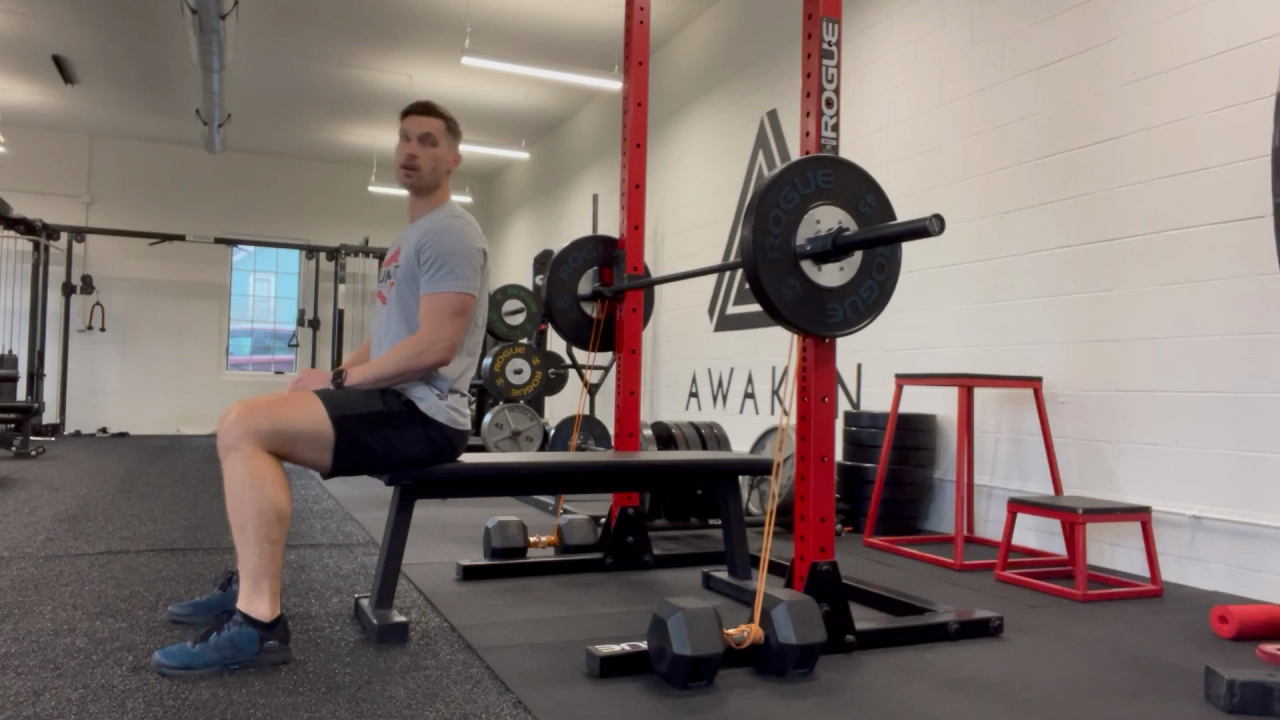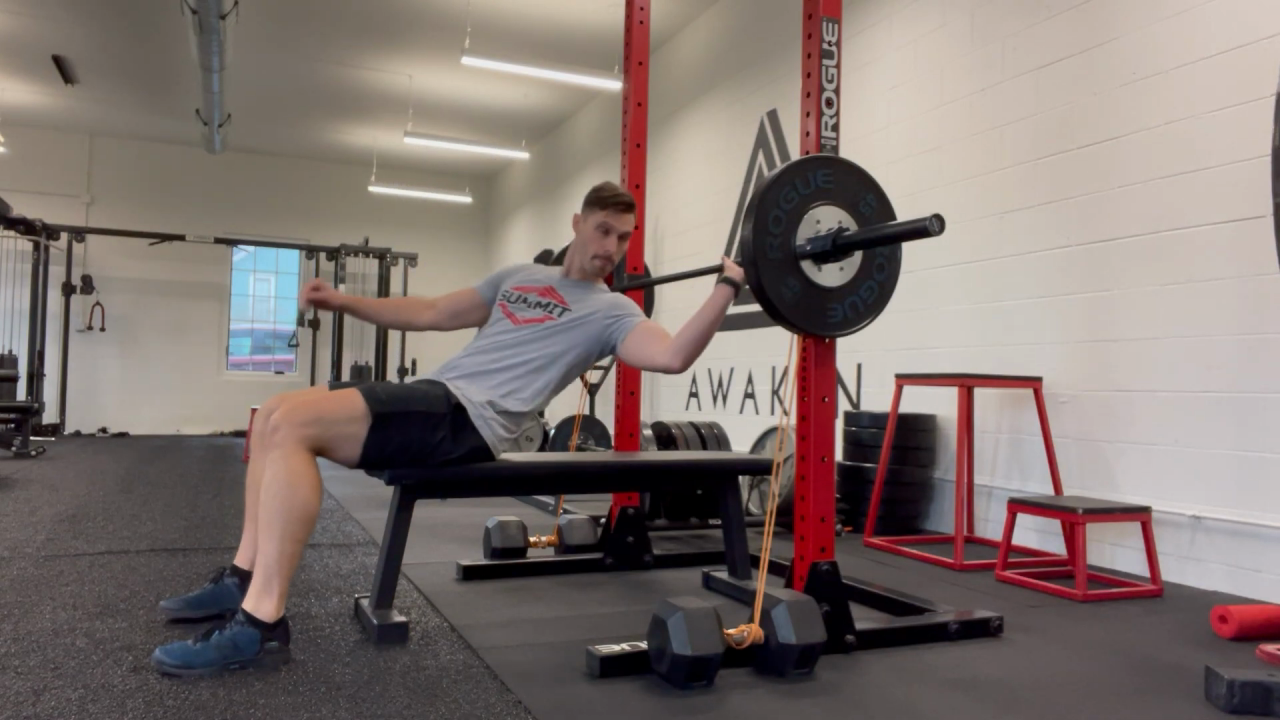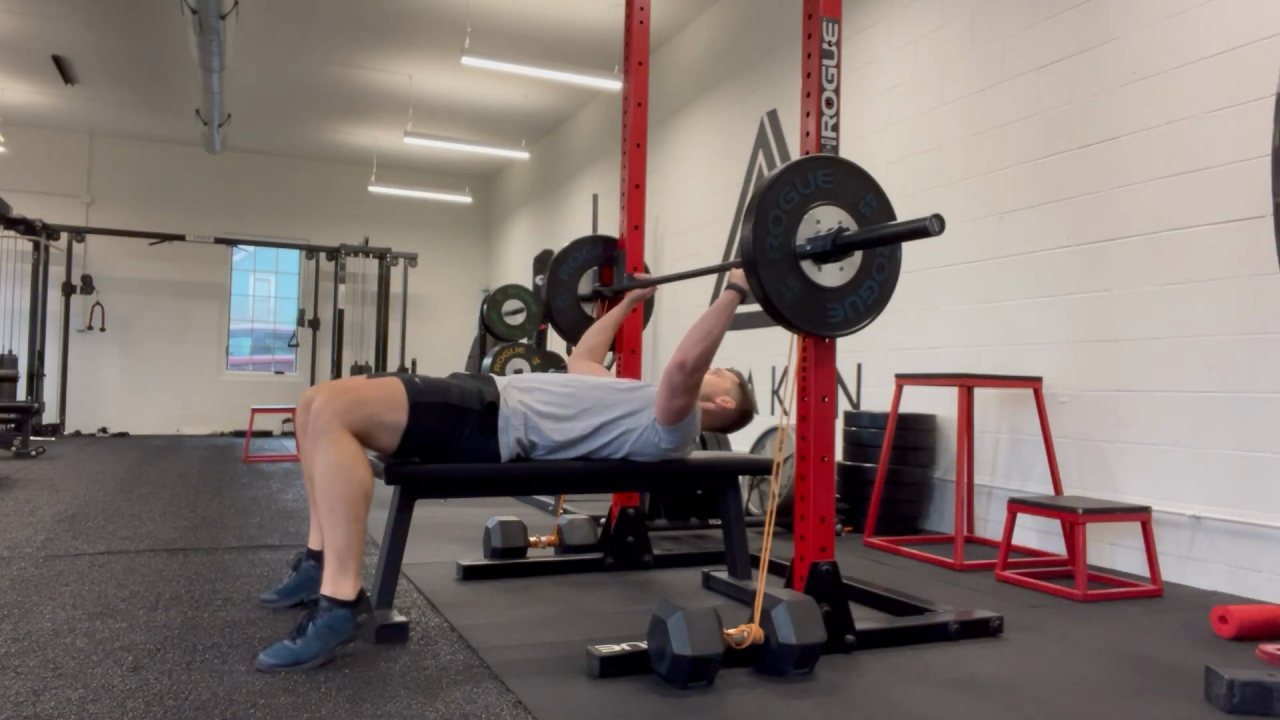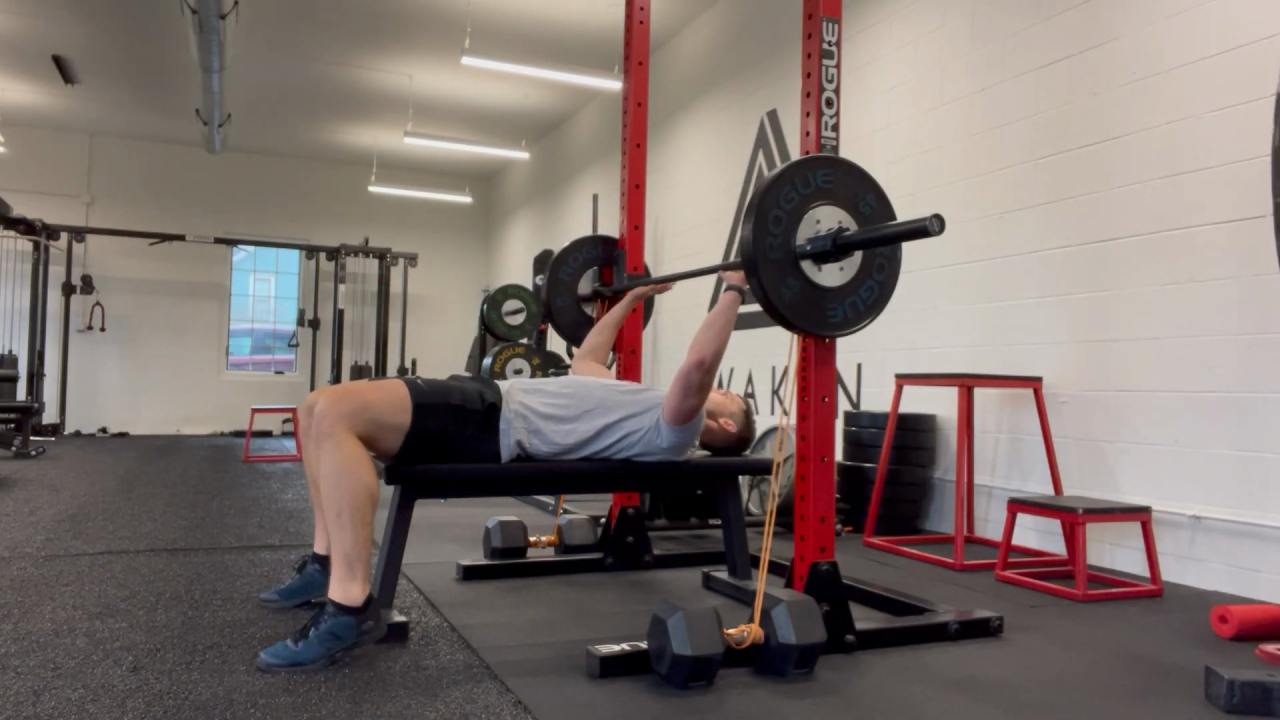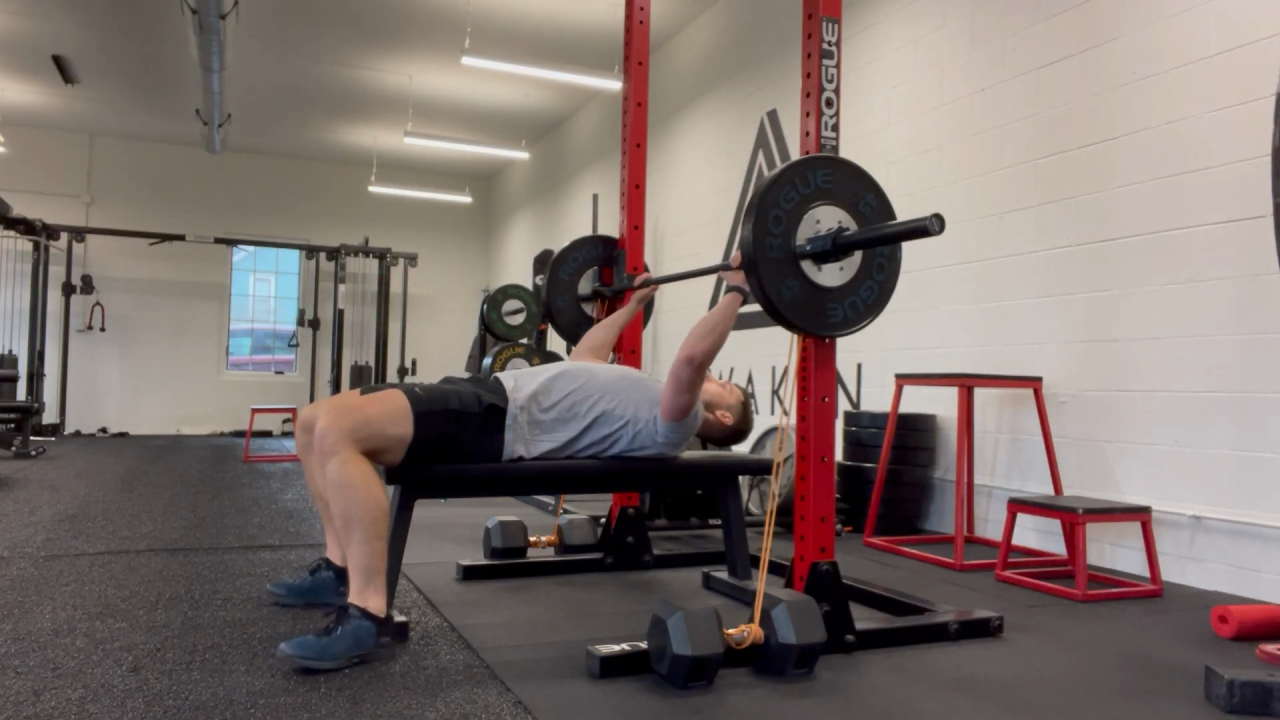
dt=1s
person 1, frame 1
left shoulder: (450, 232)
right shoulder: (415, 236)
left elbow: (435, 347)
left wrist: (338, 381)
right wrist: (333, 378)
left hip: (423, 417)
right hip: (400, 404)
left knee: (243, 427)
right knee: (246, 425)
left ankle: (259, 621)
right ankle: (249, 582)
person 1, frame 2
left shoulder: (611, 312)
right shoulder: (519, 277)
left elbow: (672, 357)
right elbow: (431, 313)
left wrist: (725, 287)
right wrist: (345, 302)
left hip: (463, 422)
right hip: (432, 395)
left knee: (290, 426)
right knee: (274, 416)
left ankle: (259, 622)
right ankle: (244, 575)
person 1, frame 3
left shoulder: (674, 427)
right shoulder: (634, 402)
left elbow: (681, 364)
right elbow: (580, 359)
left wrist: (734, 291)
right wrist: (628, 302)
left hip: (496, 426)
right hip: (489, 398)
left knee: (332, 411)
right knee: (317, 403)
left ankle: (340, 601)
right ankle: (322, 559)
person 1, frame 4
left shoulder: (674, 432)
right shoulder: (643, 406)
left elbow: (698, 362)
right elbow: (586, 359)
left wrist: (733, 291)
right wrist: (630, 298)
left hip: (497, 428)
left knee: (335, 414)
right knee: (320, 407)
left ankle: (349, 607)
right ankle: (328, 562)
person 1, frame 5
left shoulder: (671, 425)
right shoulder: (646, 400)
left elbow: (692, 356)
right elbow: (584, 353)
left wrist: (736, 291)
right wrist: (634, 304)
left hip: (498, 427)
left knee: (336, 432)
right knee: (315, 420)
left ankle: (367, 615)
right ankle: (341, 569)
